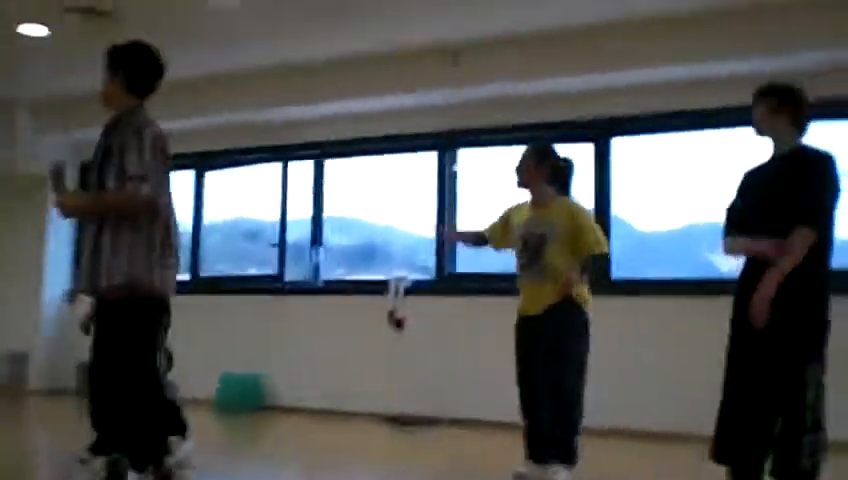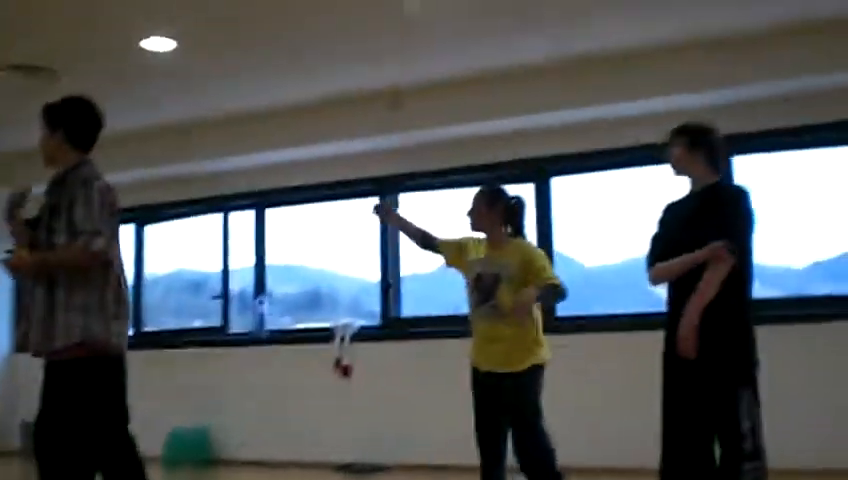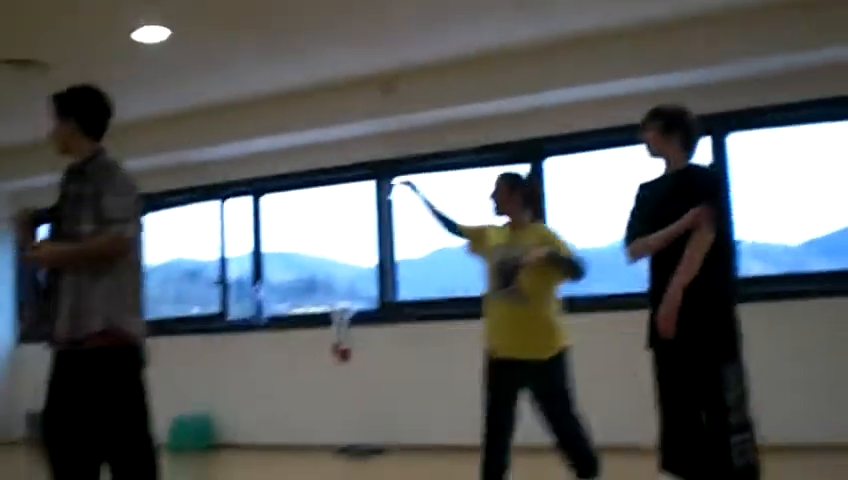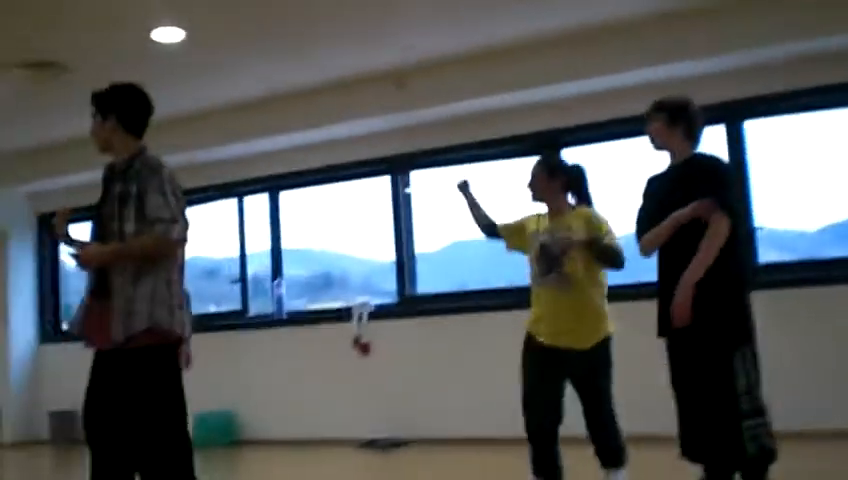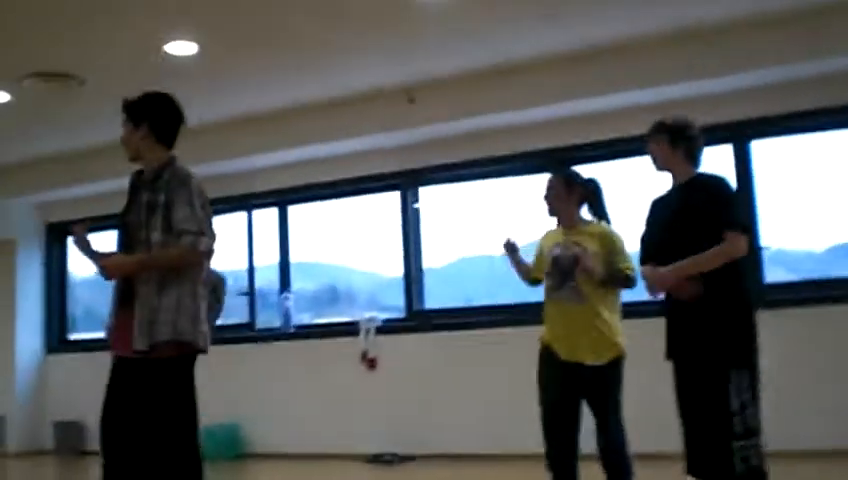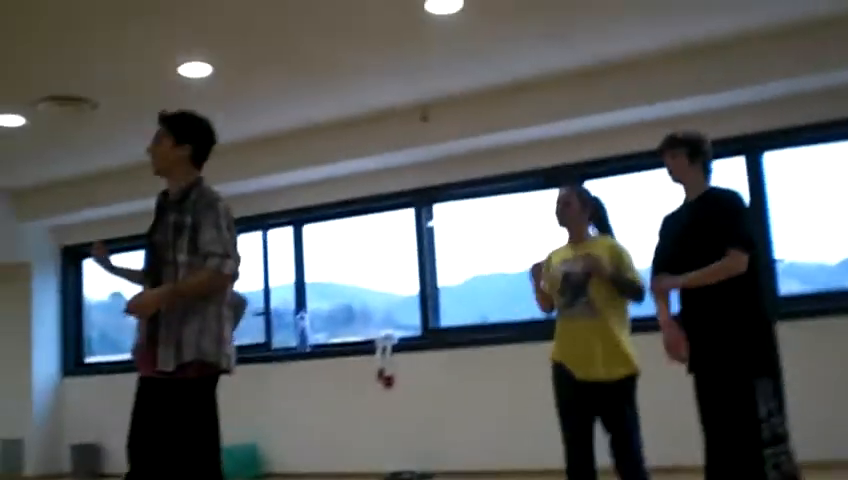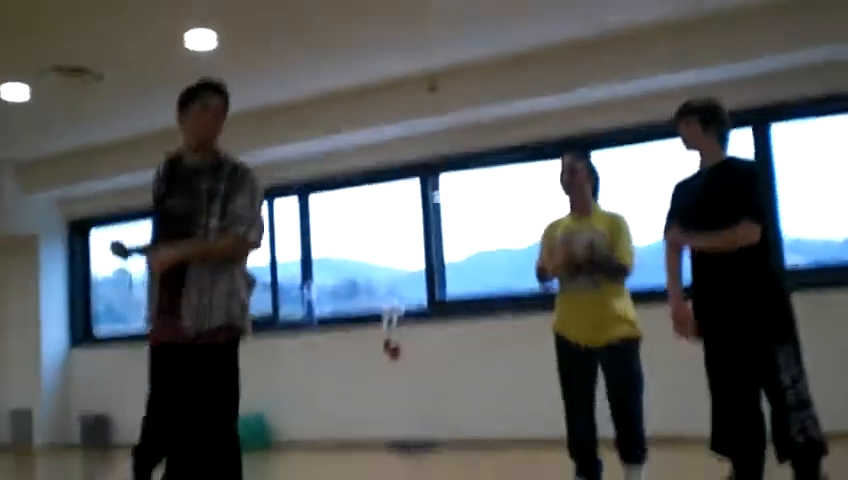
dt=0.2s
person 1, frame 1
left shoulder: (138, 131)
right shoulder: (124, 132)
left elbow: (141, 197)
left wrist: (84, 202)
left hip: (136, 277)
right hip: (121, 277)
left knee: (127, 378)
right knee: (109, 379)
person 1, frame 2
left shoulder: (88, 183)
right shoulder: (64, 187)
left elbow: (96, 250)
left wrist: (35, 261)
left hip: (89, 337)
right hip: (63, 337)
left knee: (104, 438)
right knee: (54, 437)
person 1, frame 3
left shoulder: (108, 174)
right shoulder: (76, 179)
left elbow: (125, 237)
left wrist: (64, 252)
right wrist: (39, 246)
left hip: (105, 325)
right hip: (73, 327)
left knee: (120, 429)
right knee: (62, 426)
person 1, frame 4
left shoulder: (152, 172)
right shoulder: (115, 177)
left elbow: (171, 237)
left wrist: (109, 252)
right wrist: (72, 242)
left hip: (147, 322)
right hip: (112, 325)
left knee: (158, 425)
right knee: (103, 421)
person 1, frame 5
left shoulder: (180, 183)
right shoulder: (142, 185)
left elbow: (198, 248)
left wrist: (133, 261)
right wrist: (91, 253)
left hip: (167, 330)
right hip: (133, 332)
left knee: (169, 434)
right knee: (119, 429)
person 1, frame 6
left shoulder: (208, 205)
right shoulder: (167, 207)
left elbow: (223, 271)
left wrist: (161, 295)
right wrist: (114, 268)
left hip: (192, 351)
right hip: (156, 351)
right knee: (146, 448)
person 1, frame 7
left shoulder: (235, 177)
right shoulder: (165, 177)
left elbow: (247, 238)
left wrist: (184, 252)
left hip: (213, 314)
right hip: (169, 316)
left knee: (212, 416)
right knee: (166, 411)
person 2, frame 1
left shoulder: (815, 165)
right shoulder: (754, 177)
left elbow: (808, 232)
right elbow: (730, 240)
left wrist: (768, 285)
right wrist: (756, 246)
left hip: (799, 302)
right hip: (752, 302)
left knee: (799, 400)
right knee: (743, 396)
person 2, frame 2
left shoulder: (731, 198)
right shoulder: (674, 212)
left elbow: (726, 259)
right elbow: (655, 273)
left wrist: (692, 316)
right wrist: (699, 256)
left hip: (726, 333)
right hip: (682, 333)
left knee: (737, 431)
right knee: (684, 430)
person 2, frame 3
left shoulder: (705, 180)
right shoulder: (649, 192)
left elbow: (704, 236)
right elbow: (634, 250)
left wrist: (673, 296)
right wrist: (681, 224)
left hip: (708, 310)
right hip: (667, 311)
left knee: (724, 403)
right knee: (678, 406)
person 2, frame 4
left shoulder: (711, 169)
right shoulder: (655, 185)
left elbow: (719, 227)
right elbow: (644, 244)
left wrist: (689, 282)
right wrist: (680, 215)
left hip: (719, 298)
right hip: (677, 302)
left knee: (738, 391)
right knee: (693, 397)
person 2, frame 5
left shoulder: (713, 188)
right shoulder: (659, 207)
left elbow: (738, 244)
right elbow: (648, 269)
left wrist: (676, 269)
right wrist: (669, 283)
left hip: (726, 318)
right hip: (684, 325)
left knee: (736, 411)
right knee: (698, 415)
person 2, frame 6
left shoulder: (727, 203)
right shoulder: (671, 222)
left elbow: (738, 261)
right elbow: (660, 282)
left wrist: (678, 280)
right wrist: (670, 327)
left hip: (747, 331)
right hip: (704, 340)
left knee: (764, 421)
right knee: (722, 428)
person 2, frame 7
left shoulder: (743, 173)
right shoulder: (685, 190)
left elbow: (750, 233)
right elbow: (672, 249)
left wrist: (692, 240)
right wrist: (677, 300)
left hip: (761, 299)
right hip: (717, 307)
left knee: (785, 385)
right knee: (732, 392)
person 3, frame 1
left shoulder: (571, 211)
right shoulder: (517, 214)
left elbow: (600, 252)
right elbow: (484, 237)
left wrist: (576, 273)
right wrist: (458, 236)
left hip: (567, 308)
right hip: (530, 310)
left knee: (563, 385)
right knee: (532, 390)
person 3, frame 2
left shoulder: (525, 252)
right shoulder: (469, 249)
left elbow: (558, 291)
right elbow: (428, 242)
left wrist: (535, 292)
right wrist: (392, 216)
left hip: (523, 359)
right hip: (484, 359)
left knee: (528, 432)
right knee: (489, 436)
person 3, frame 3
left shoulder: (544, 235)
right shoulder: (491, 236)
left elbow: (576, 270)
right elbow: (454, 227)
left wrist: (547, 255)
right wrist: (422, 199)
left hip: (543, 346)
right hip: (501, 346)
left knee: (560, 416)
right knee: (496, 419)
person 3, frame 4
left shoulder: (587, 219)
right shoulder: (530, 225)
left elbow: (617, 259)
right elbow: (493, 231)
left wrist: (587, 239)
right wrist: (469, 197)
left hip: (587, 333)
right hip: (542, 332)
left knee: (597, 407)
right knee: (536, 407)
person 3, frame 5
left shoulder: (603, 235)
right shoulder: (546, 241)
left elbow: (629, 280)
right elbow: (536, 279)
left wrist: (598, 273)
right wrist: (516, 259)
left hip: (599, 346)
right hip: (556, 345)
left knee: (608, 420)
right knee: (557, 422)
person 3, frame 6
left shoulder: (611, 250)
right shoulder: (553, 259)
left elbow: (637, 293)
right elbow: (546, 308)
left wrist: (606, 271)
right wrist: (539, 285)
left hip: (613, 361)
right hip: (569, 362)
left knee: (623, 434)
right knee: (577, 439)
person 3, frame 7
left shoulder: (612, 222)
right shoulder: (555, 229)
left elbow: (622, 271)
right elbow: (543, 277)
left wrist: (587, 257)
right wrist: (556, 260)
left hip: (615, 326)
right hip: (570, 330)
left knee: (626, 396)
right knee: (577, 407)
